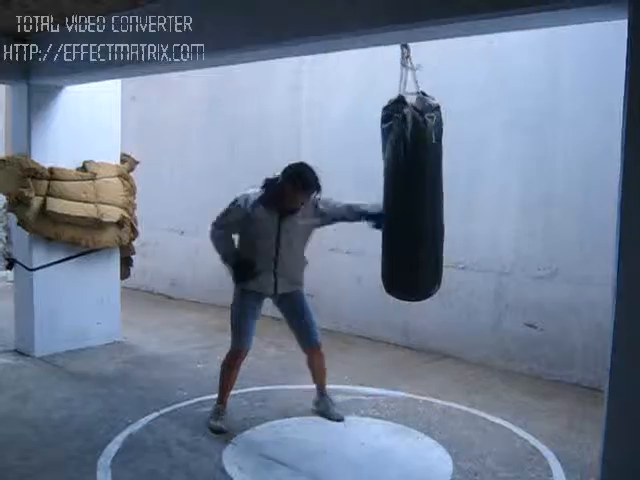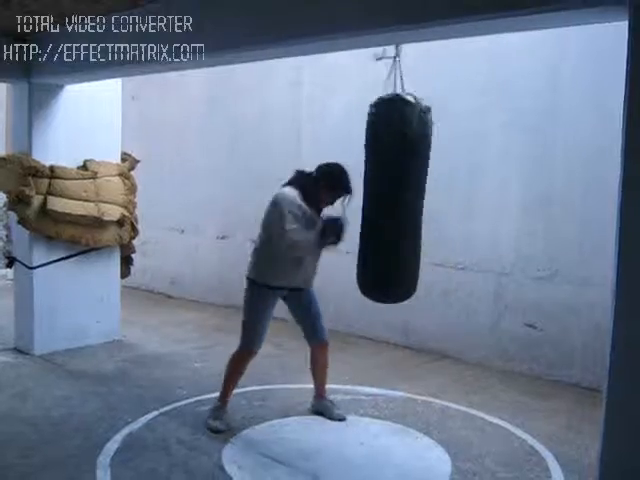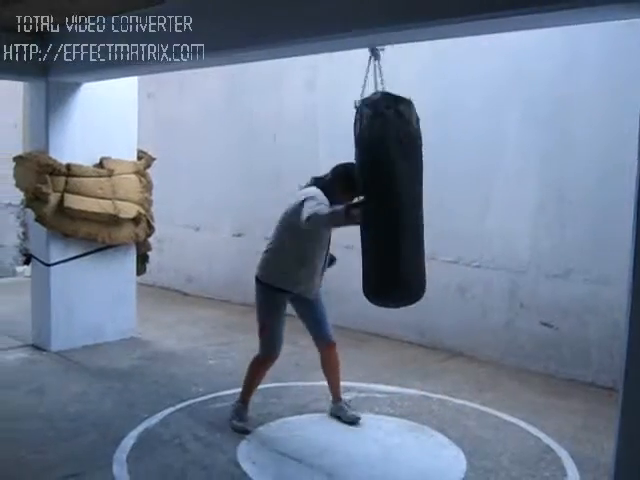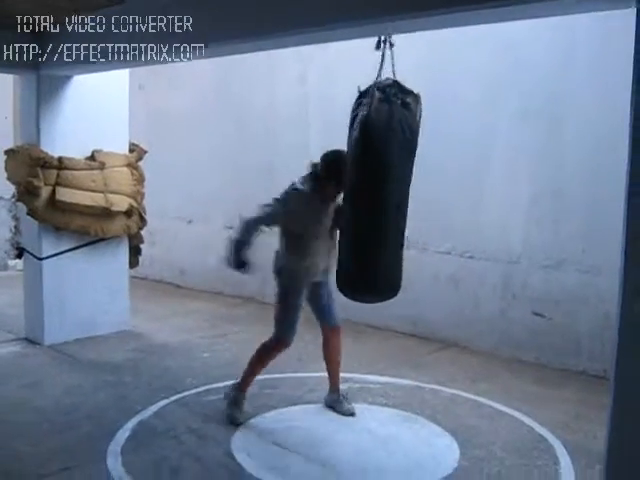
dt=0.4s
person 1, frame 1
left shoulder: (310, 207)
right shoulder: (249, 203)
left elbow: (342, 210)
right elbow: (219, 229)
left wrist: (370, 212)
right wrist: (233, 260)
left hip: (289, 286)
right hip: (250, 285)
left knee: (313, 347)
right knee: (238, 351)
left ankle: (322, 399)
right ankle: (220, 407)
person 1, frame 2
left shoulder: (305, 202)
right shoulder: (287, 199)
right elbow: (292, 242)
left wrist: (327, 230)
right wrist: (323, 236)
left hip: (298, 283)
right hip: (265, 282)
left knee: (320, 342)
right knee: (249, 348)
left ankle: (320, 399)
right ankle: (219, 407)
person 1, frame 3
left shoulder: (322, 202)
right shoulder: (314, 198)
right elbow: (313, 220)
left wrist: (323, 258)
right wrist: (348, 215)
left hip: (304, 286)
right hip: (274, 283)
left knee: (328, 344)
right knee: (269, 353)
left ankle: (338, 403)
right ankle: (241, 406)
person 1, frame 4
left shoulder: (331, 198)
right shoulder: (298, 194)
right elbow: (260, 217)
left wrist: (340, 217)
right wrist: (239, 245)
left hip: (318, 273)
right hip: (292, 273)
left knee: (333, 330)
right knee: (282, 339)
left ankle: (334, 393)
right ankle: (238, 392)
